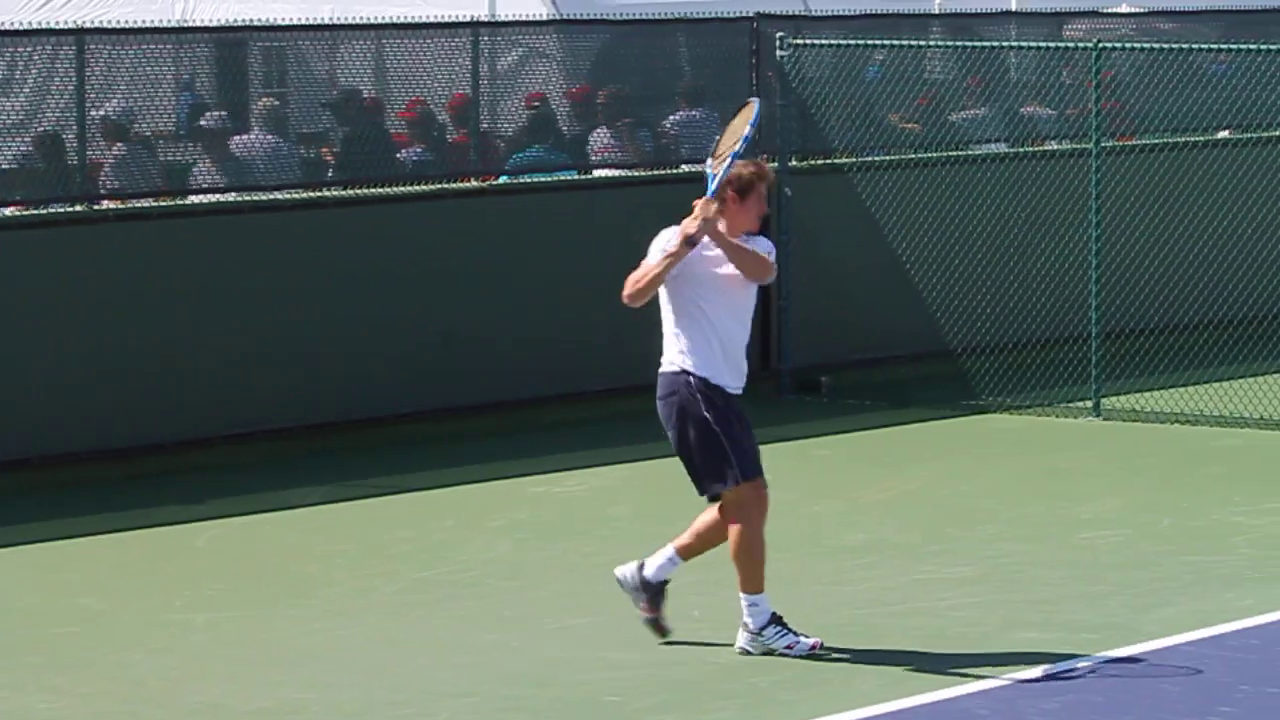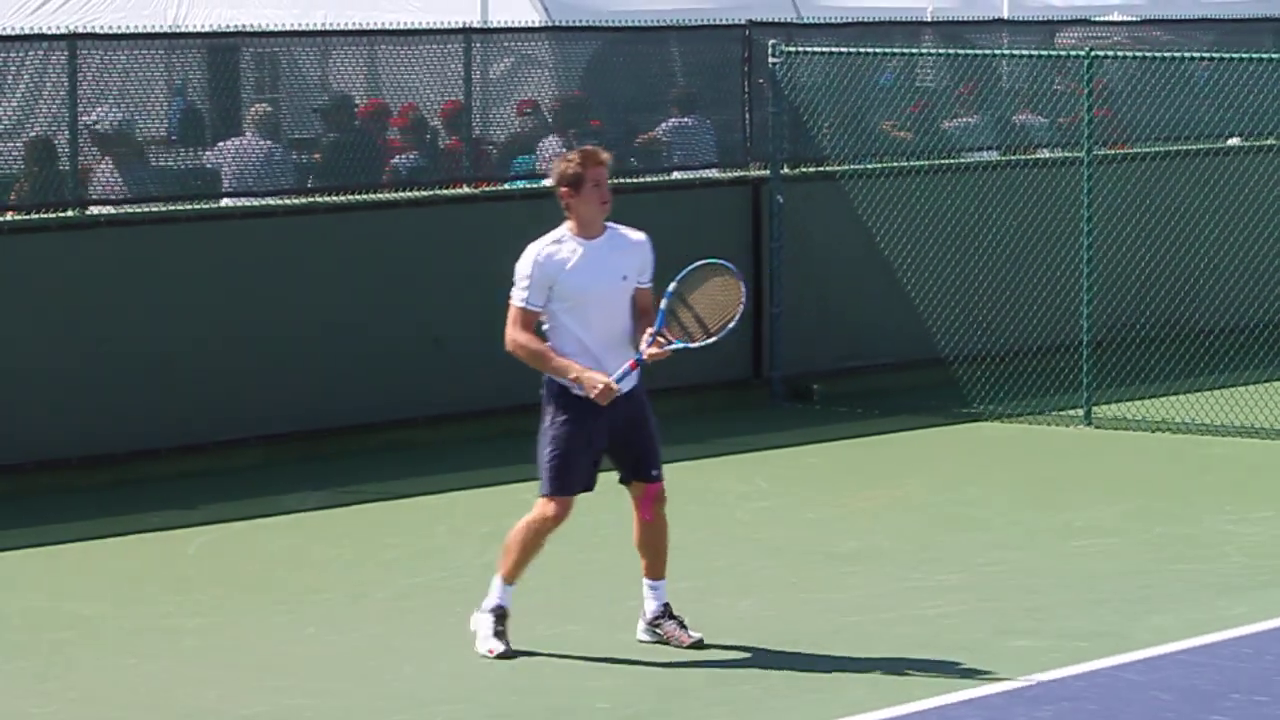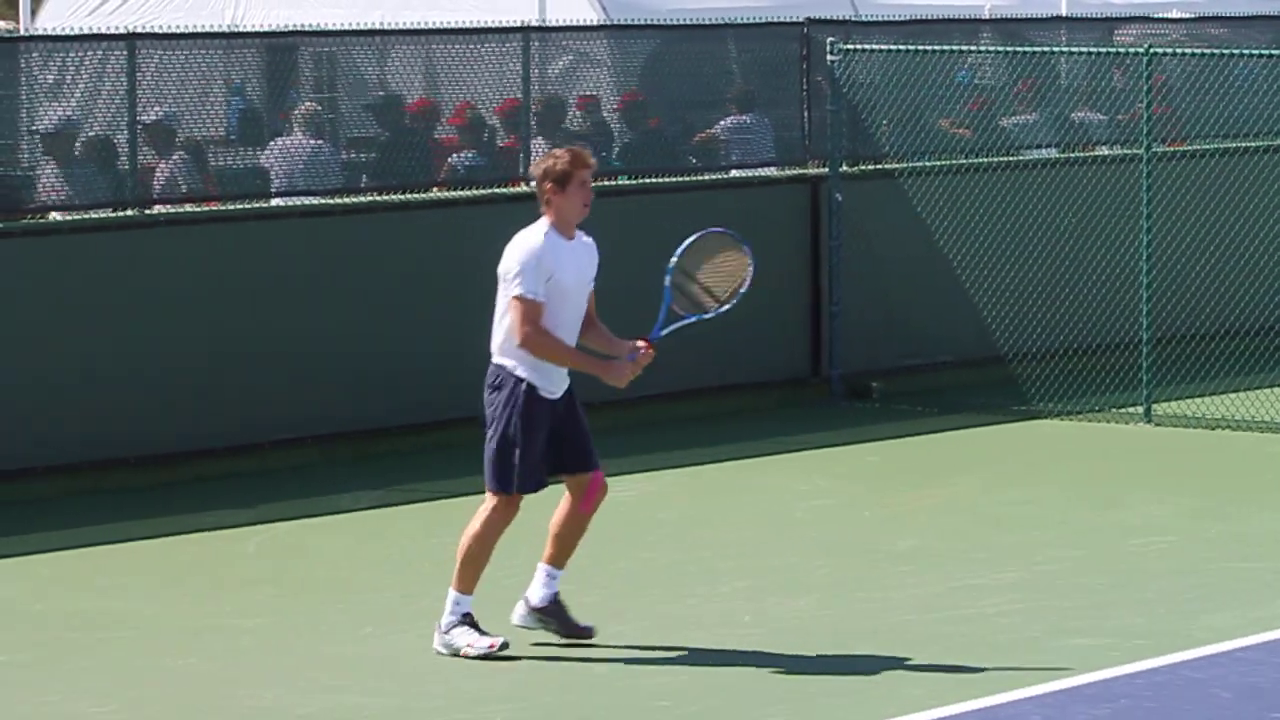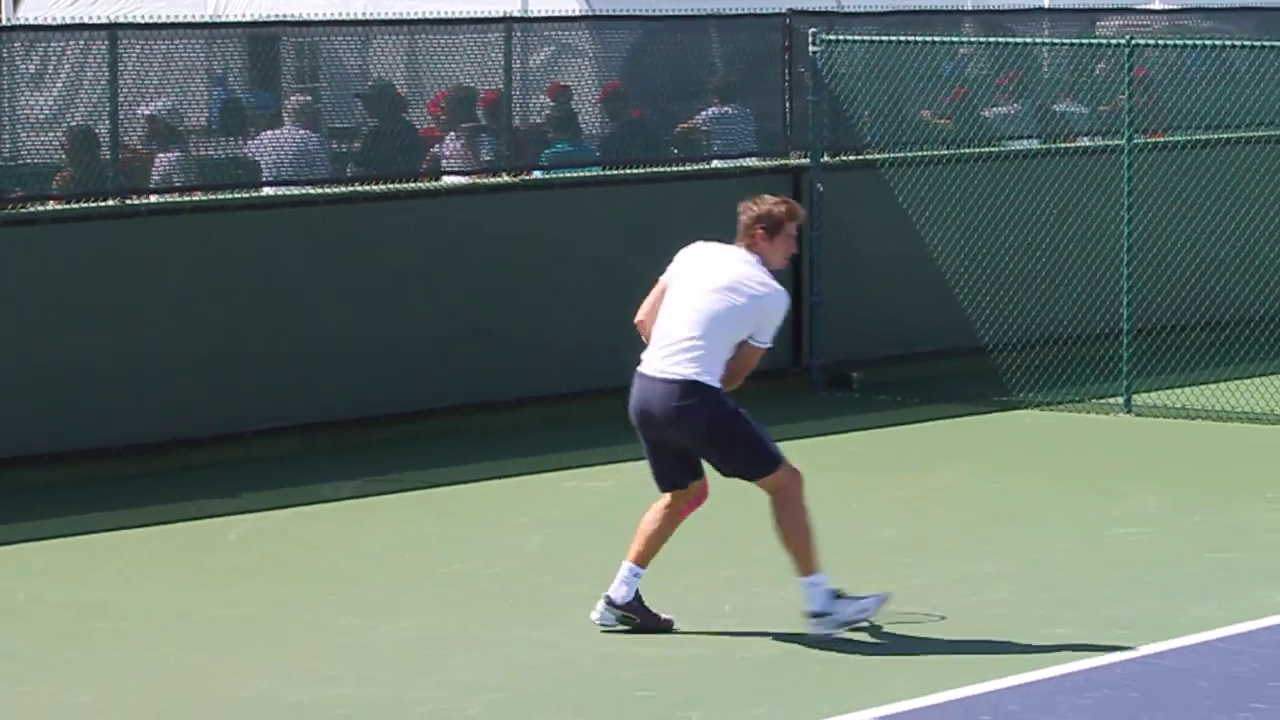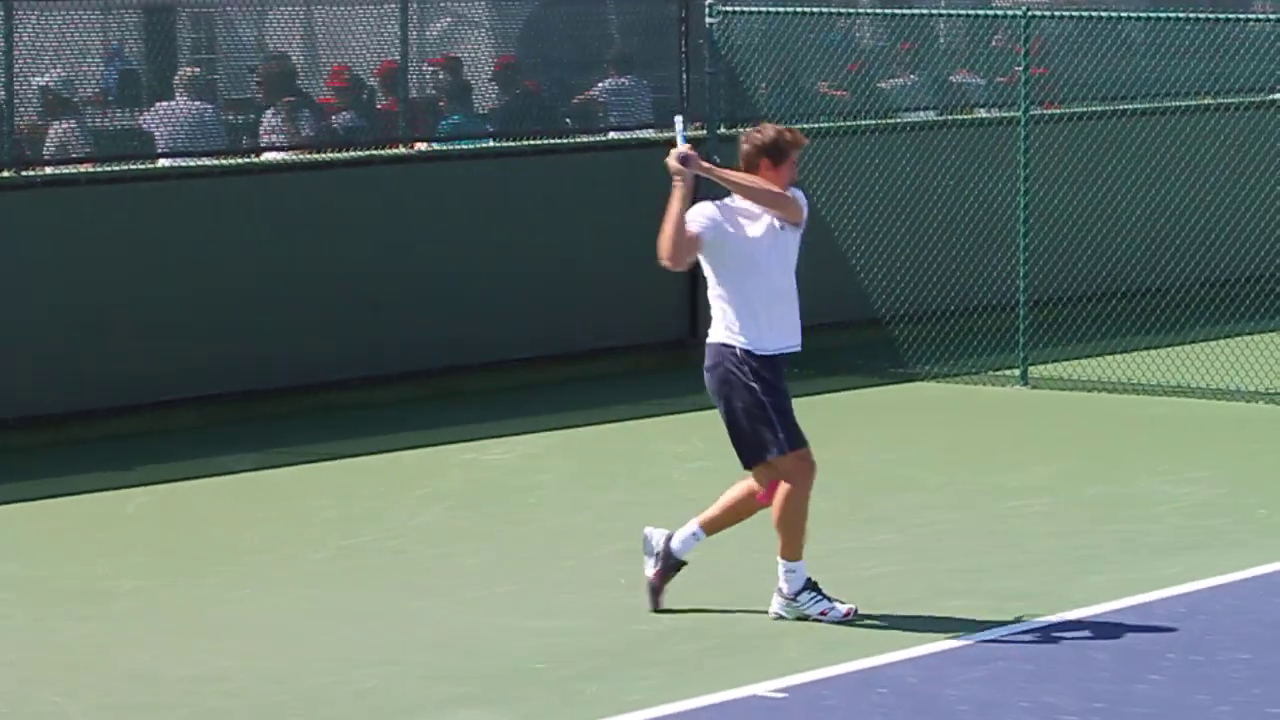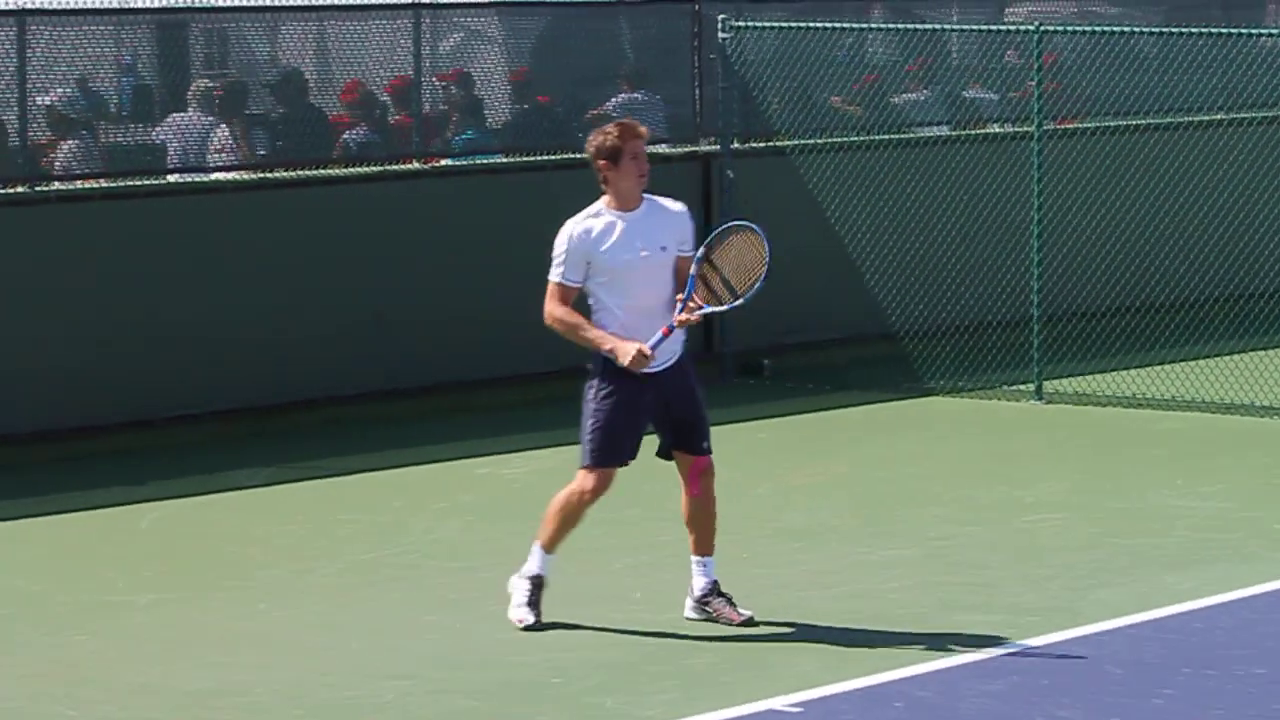
dt=0.7s
person 1, frame 1
left shoulder: (758, 248)
right shoulder: (675, 240)
left elbow: (757, 272)
right elbow: (633, 293)
left wrist: (720, 232)
right wrist: (682, 245)
left hip: (726, 392)
right hip: (689, 387)
left knee: (740, 507)
right knee: (747, 499)
left ankle: (649, 574)
right ankle: (757, 625)
person 1, frame 2
left shoulder: (635, 245)
right shoulder: (542, 257)
right elbow: (517, 337)
left wrist: (649, 339)
right wrist: (581, 374)
left hip: (626, 392)
right hip: (572, 398)
left knee: (651, 498)
right knee: (553, 509)
left ankle: (655, 611)
right ankle: (492, 608)
person 1, frame 3
left shoulder: (584, 247)
right shoulder: (529, 250)
left elbow: (584, 323)
right elbow: (532, 334)
left wrist: (623, 350)
right wrist: (606, 368)
left hip: (552, 391)
right hip: (518, 386)
left knee: (590, 486)
right knee: (504, 502)
left ankle: (539, 599)
right ankle: (454, 619)
person 1, frame 4
left shoulder: (695, 252)
right shoulder: (772, 295)
left elbow: (644, 319)
right elbow: (736, 373)
left hip: (645, 391)
right hip: (692, 398)
left knee: (683, 495)
right knee: (786, 484)
left ankle: (619, 598)
right ankle: (822, 604)
person 1, frame 5
left shoulder: (791, 203)
right shoulder: (713, 215)
left elbow: (780, 203)
right elbow: (673, 259)
left wrist: (709, 171)
right wrist: (682, 189)
left hip: (770, 361)
right hip: (737, 361)
left knee: (772, 479)
right knee: (797, 470)
left ankle: (673, 544)
right ankle: (793, 591)
person 1, frame 6
left shoulder: (675, 215)
right shoulder: (579, 232)
left elbow: (691, 281)
right elbow: (555, 310)
left wrist: (692, 306)
right wrist: (613, 345)
left hip: (671, 364)
right hip: (617, 370)
left knee: (700, 472)
right knee: (592, 482)
left ankle: (704, 588)
right ankle: (530, 576)
